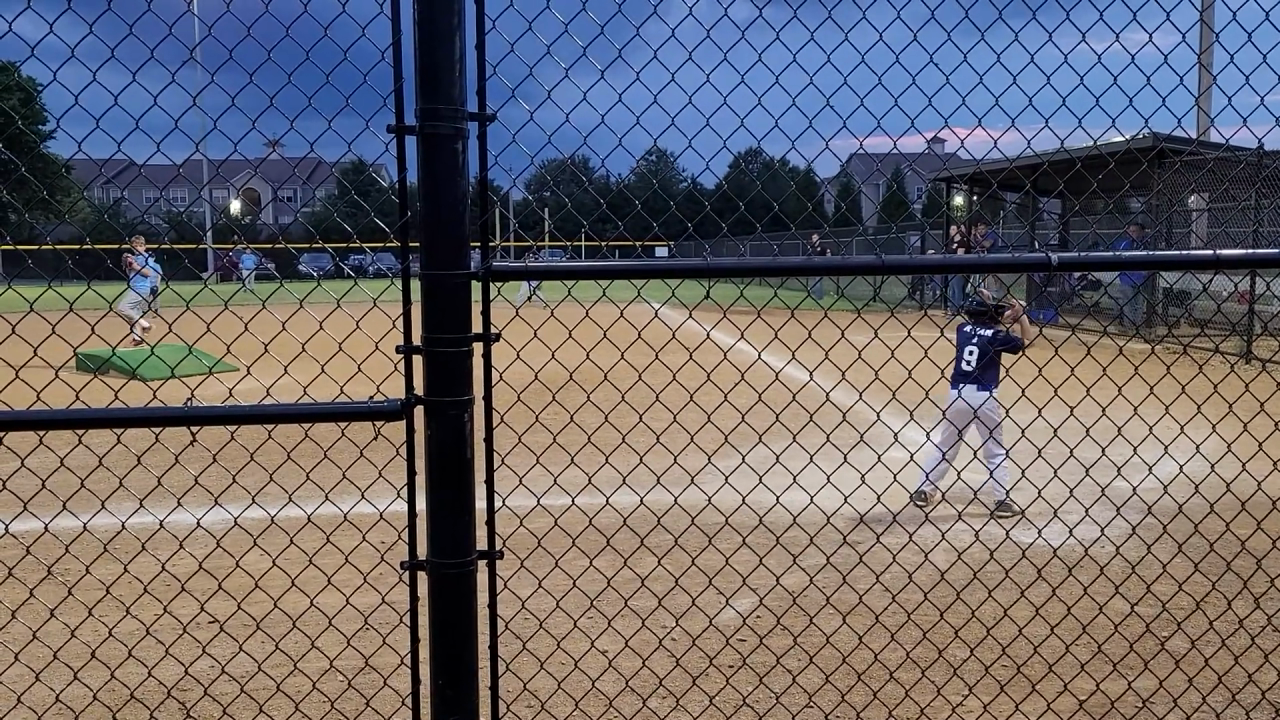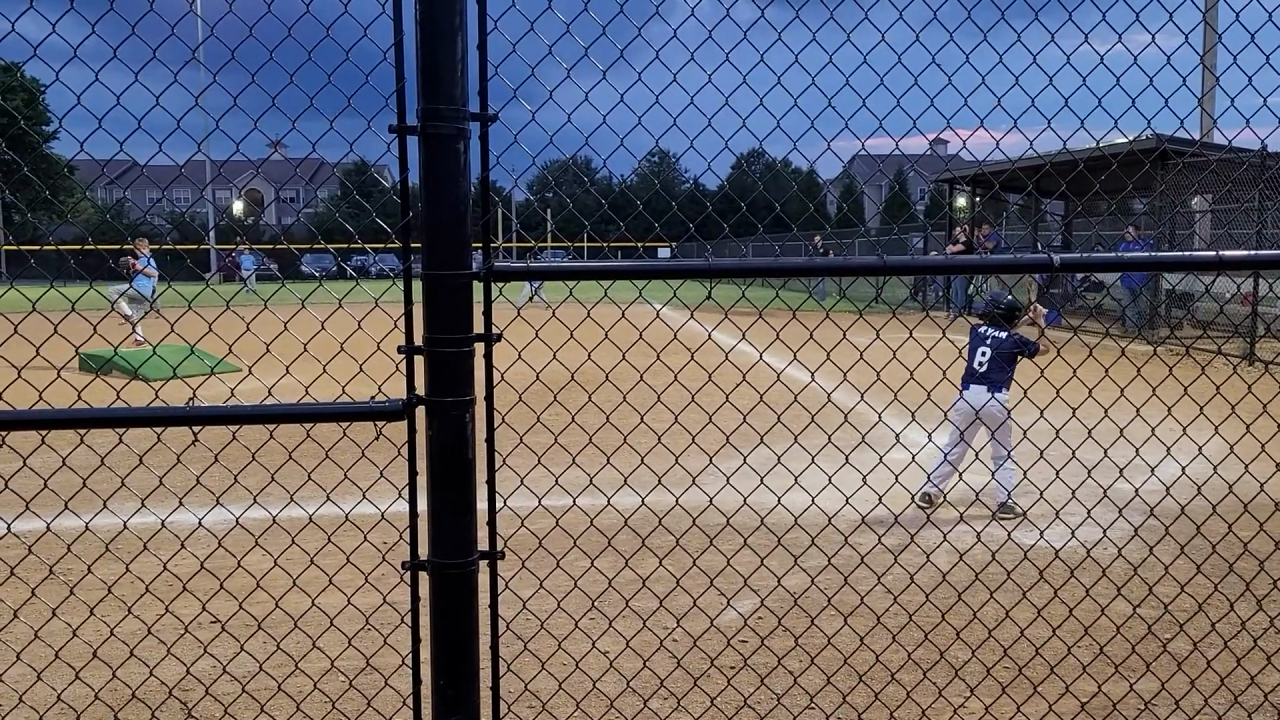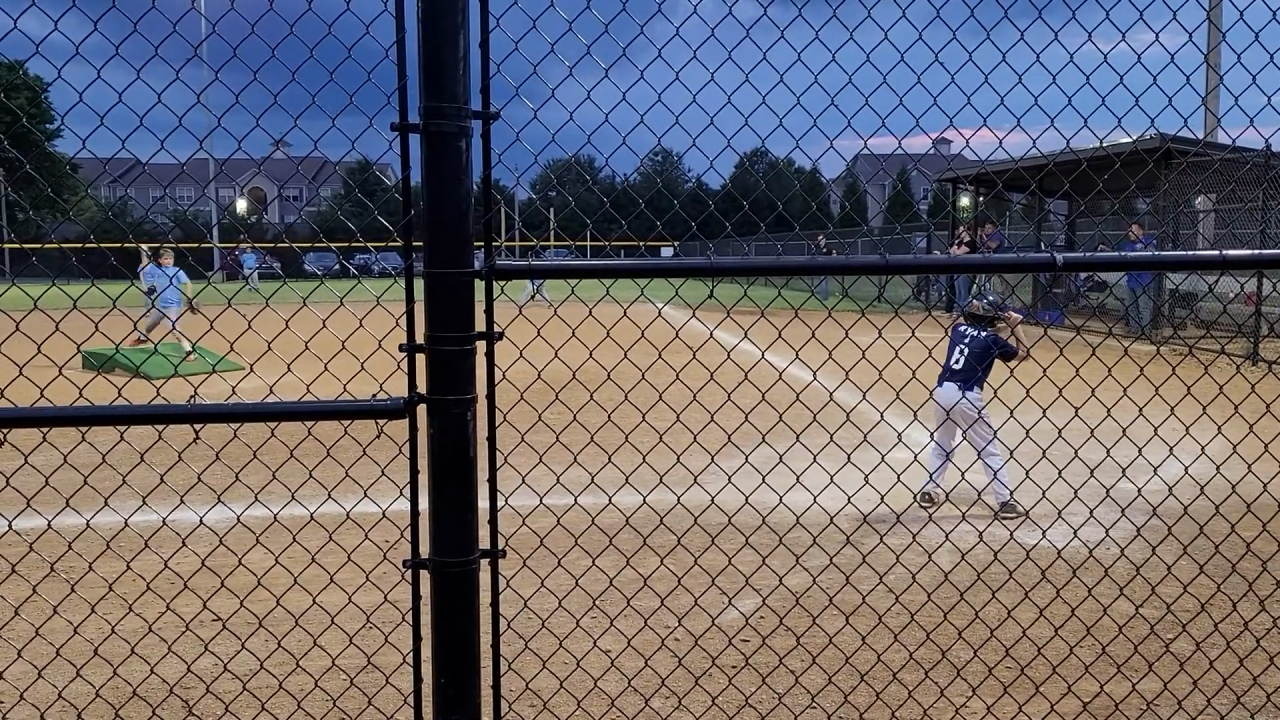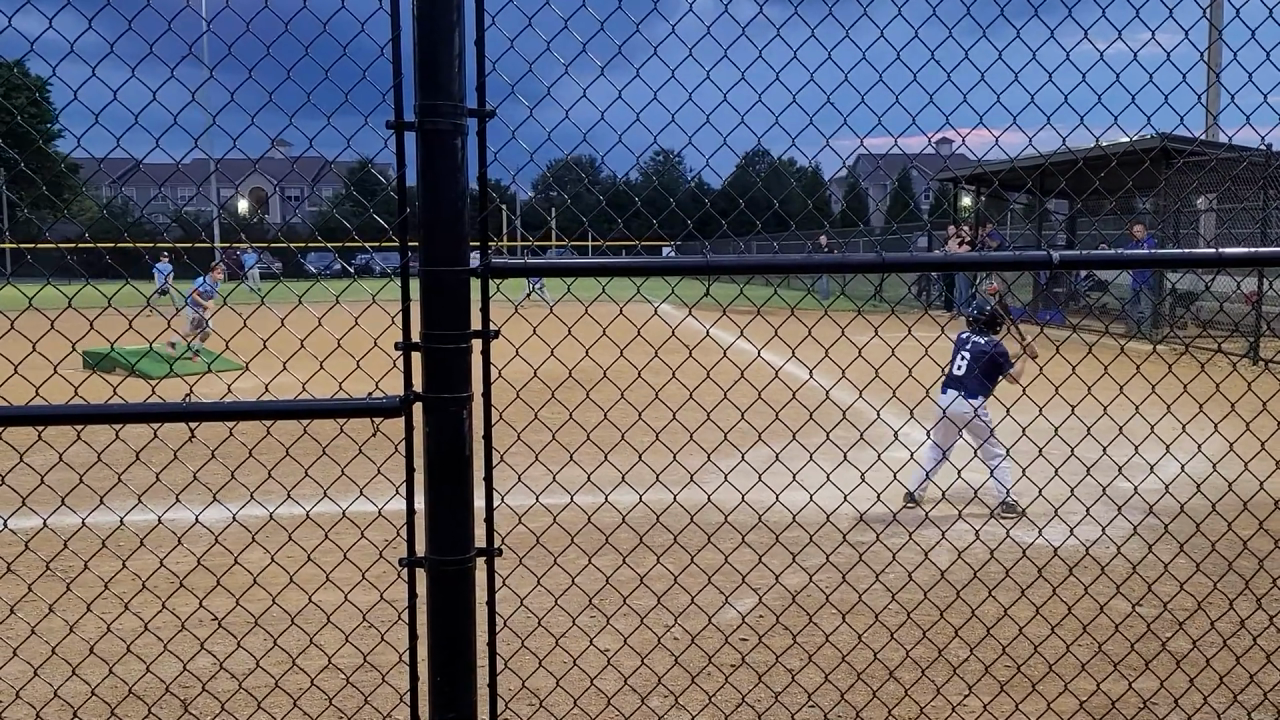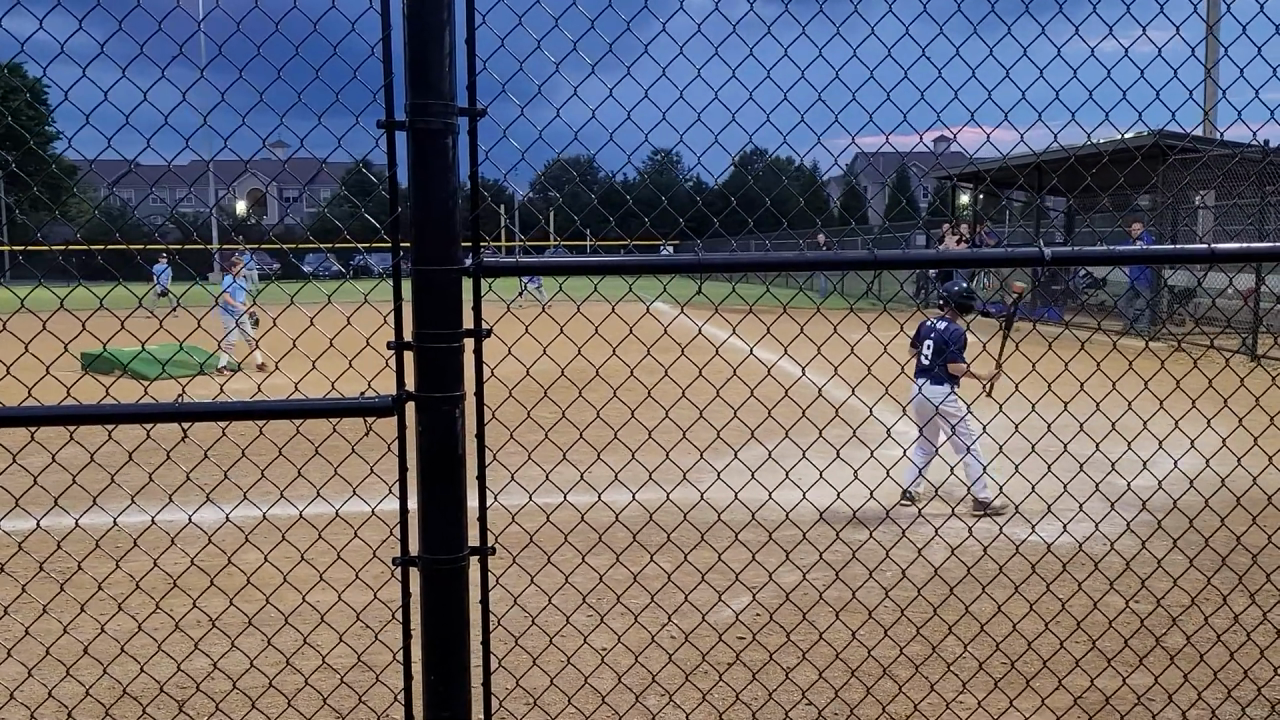
dt=0.5s
person 1, frame 1
left shoulder: (963, 329)
right shoulder: (997, 336)
right elbow: (1028, 342)
left wrist: (1007, 315)
right wrist: (1020, 314)
left hip: (957, 393)
right hip: (983, 396)
left knee: (944, 446)
right knee: (995, 451)
left ankle: (924, 491)
right ankle: (1003, 501)
person 1, frame 2
left shoulder: (977, 330)
right shoulder: (1013, 339)
right elbow: (1044, 349)
left wrist: (1026, 319)
right wrist: (1039, 320)
left hip: (967, 394)
right hip: (993, 398)
left knee: (953, 448)
right knee: (1002, 453)
left ankle: (928, 493)
right ankle: (1006, 503)
person 1, frame 3
left shoulder: (957, 329)
right shoulder: (991, 339)
right elbow: (1024, 353)
left wrist: (1008, 326)
right wrist: (1016, 327)
left hip: (942, 391)
right hip: (968, 396)
left knee: (941, 445)
right knee: (990, 450)
left ankle: (929, 492)
right ankle: (1006, 502)
person 1, frame 4
left shoulder: (962, 337)
right shoulder: (994, 347)
right elbow: (1014, 378)
left wrist: (1015, 356)
right wrist: (1024, 355)
left hip: (946, 398)
right hip: (970, 403)
left knee: (935, 448)
right knee: (995, 453)
left ankle: (913, 493)
right ankle: (1007, 502)
person 1, frame 5
left shoulder: (926, 324)
right shoulder: (956, 332)
left elbow: (913, 353)
right elbow: (954, 368)
right wrist: (982, 376)
left hip: (920, 389)
right hip: (943, 393)
left knee: (925, 444)
right knee: (968, 445)
left ankle: (909, 491)
right ankle: (982, 499)
